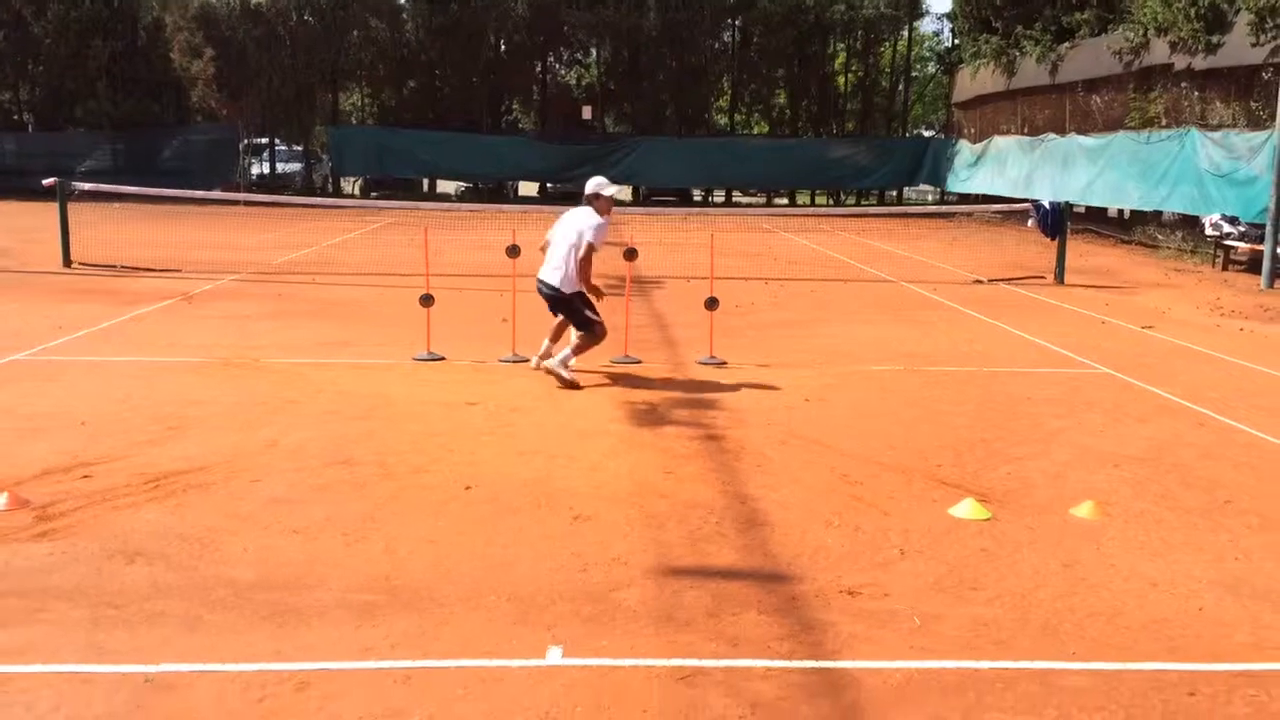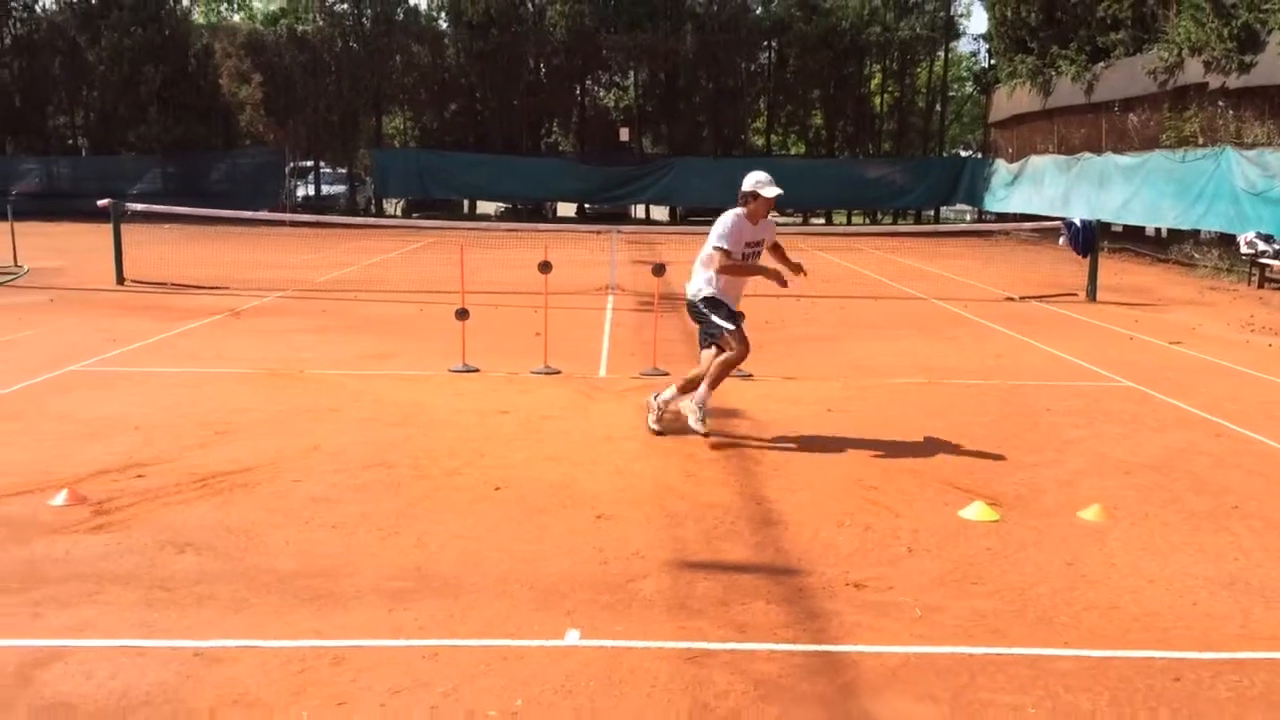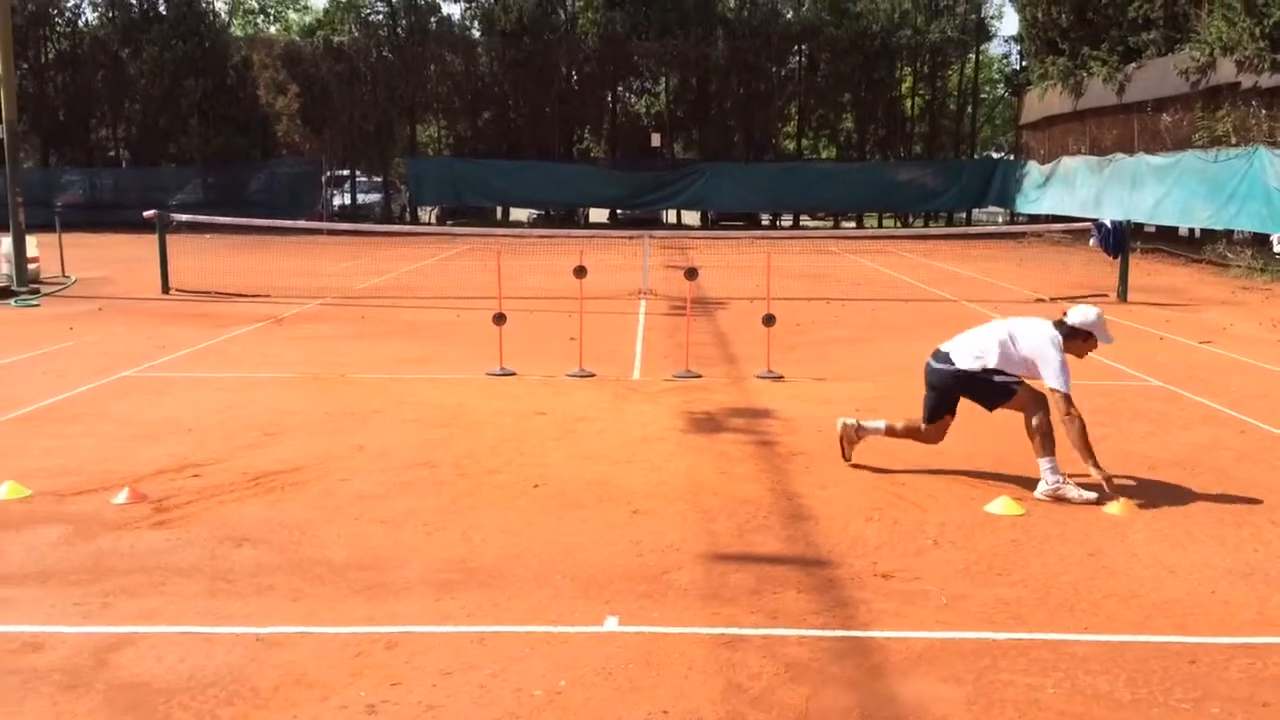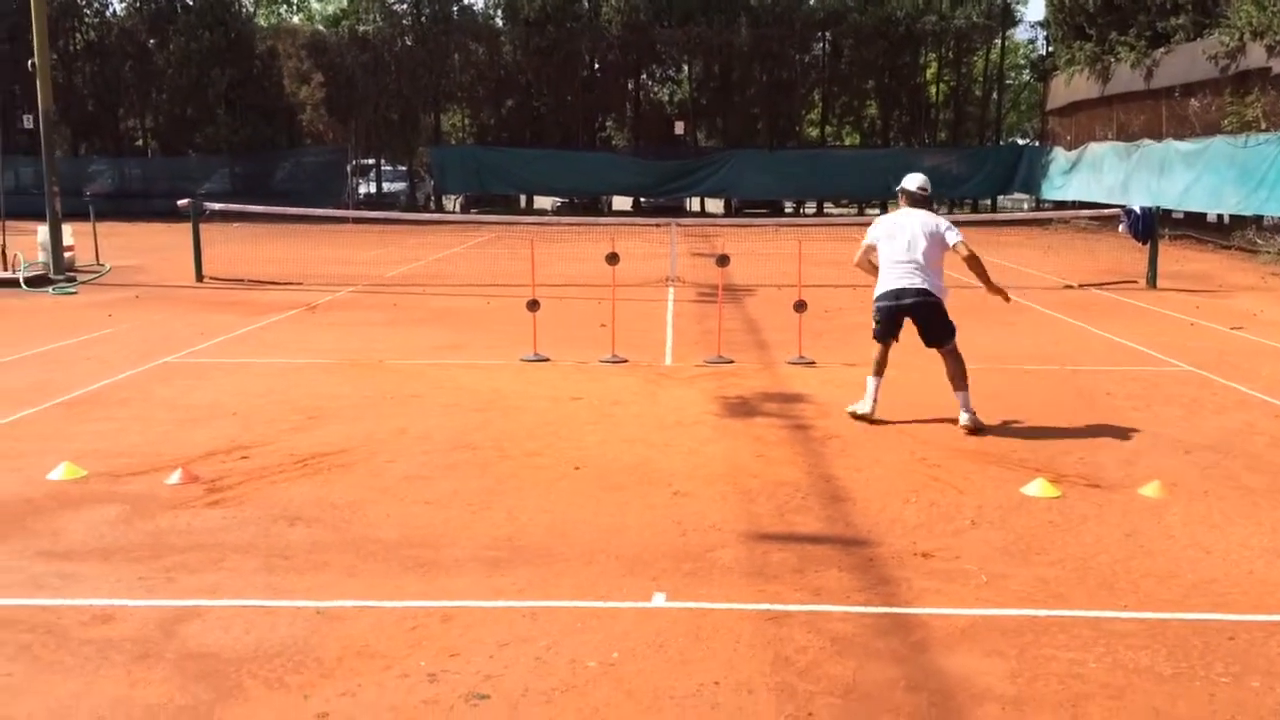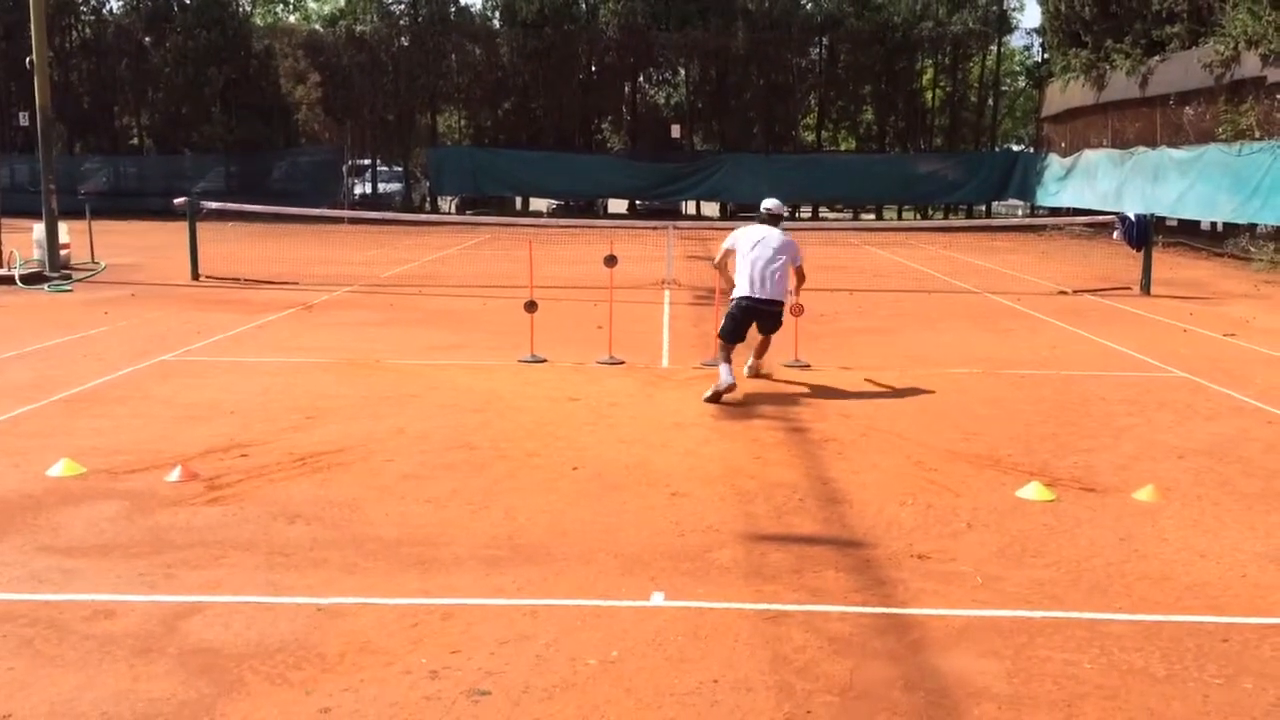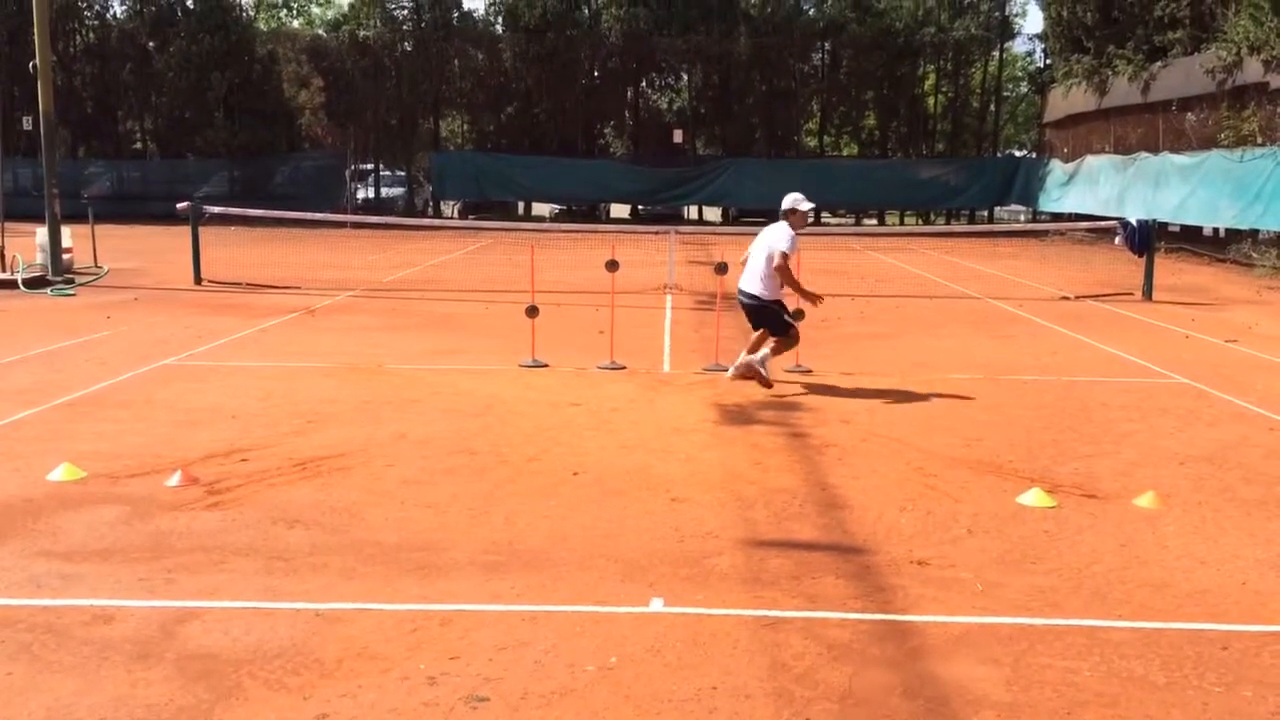
dt=0.7s
person 1, frame 1
left shoulder: (569, 215)
right shoulder: (597, 223)
left elbow: (545, 246)
right elbow: (584, 258)
right wrist: (589, 285)
left hip: (545, 281)
right hip: (564, 287)
left knee: (568, 315)
right knee: (597, 331)
left ankle: (543, 357)
right ankle: (558, 362)
person 1, frame 2
left shoulder: (766, 224)
right shoulder: (729, 223)
left elbow: (775, 249)
right elbow: (721, 265)
left wrist: (790, 264)
right wrist: (766, 271)
left hip: (725, 301)
right hip: (706, 297)
left knee: (712, 366)
right knee: (740, 348)
left ankle: (660, 401)
right ankle: (697, 403)
person 1, frame 3
left shoulder: (1039, 325)
right shoulder: (1052, 352)
left elbow: (995, 329)
right elbow: (1069, 413)
right wrist: (1093, 466)
left hip: (941, 360)
right hip: (961, 368)
left knee: (929, 433)
right knee: (1036, 403)
left ankle: (857, 428)
right ankle: (1051, 481)
person 1, frame 4
left shoulder: (883, 222)
right shoulder: (939, 223)
left elbow: (861, 260)
right elbow: (967, 254)
right wrist: (989, 284)
left hip: (887, 295)
right hip: (925, 295)
left knee: (883, 344)
right knee: (950, 352)
left ankle: (868, 403)
right ankle: (967, 414)
person 1, frame 5
left shoulder: (742, 232)
right shoulder: (789, 242)
left elbow: (719, 262)
right elbow: (801, 277)
left wrist: (731, 284)
right wrist: (795, 290)
left hip: (743, 299)
right hip: (774, 302)
left knee: (724, 345)
right knee: (766, 334)
left ankle: (725, 379)
right ankle: (752, 366)
person 1, frame 6
left shoulder: (771, 231)
right shoulder: (787, 235)
left elbow: (743, 260)
right elbow: (780, 266)
right wrist: (802, 292)
left hip: (745, 292)
right hip: (762, 297)
left knee: (765, 331)
right knee: (792, 336)
left ankle: (739, 367)
right ankle: (756, 360)
